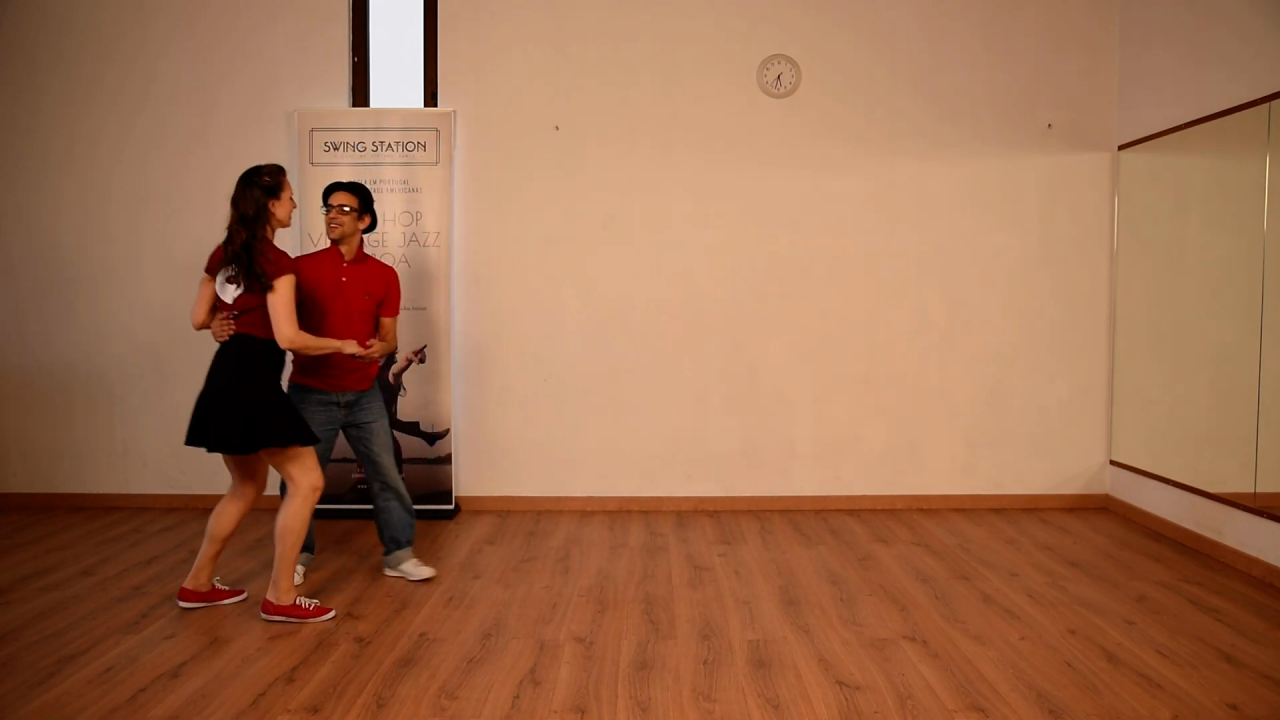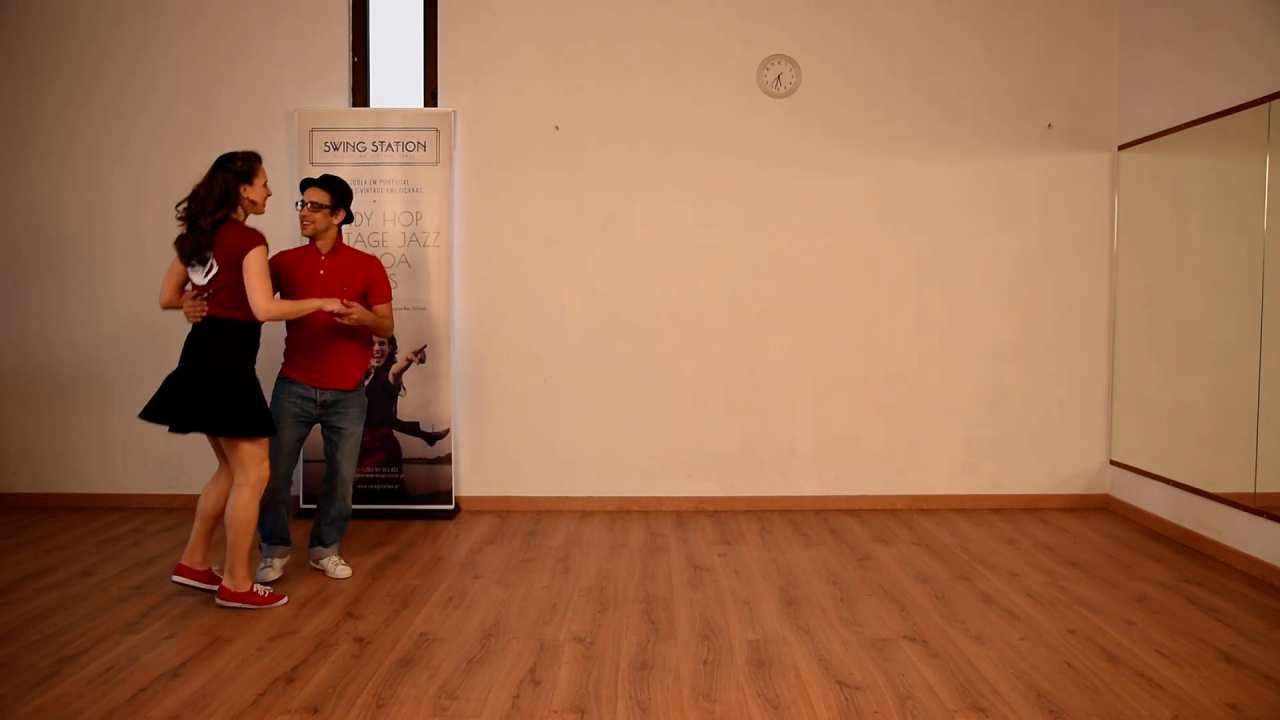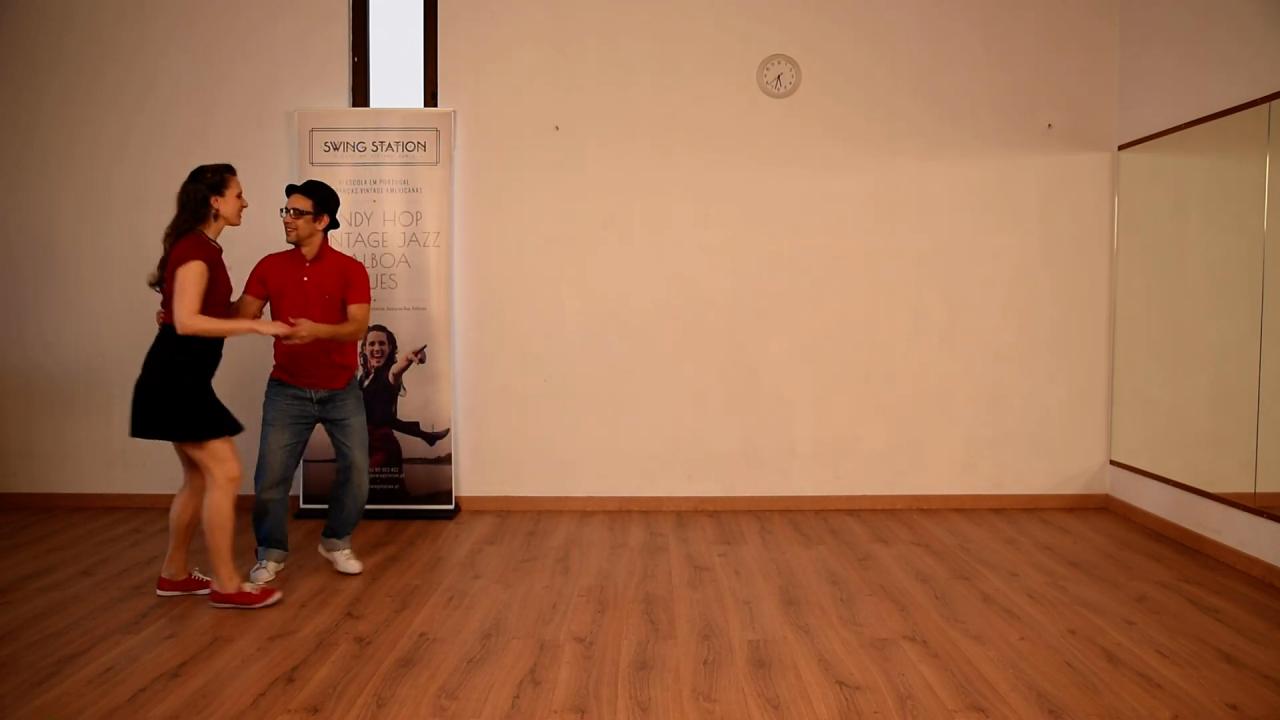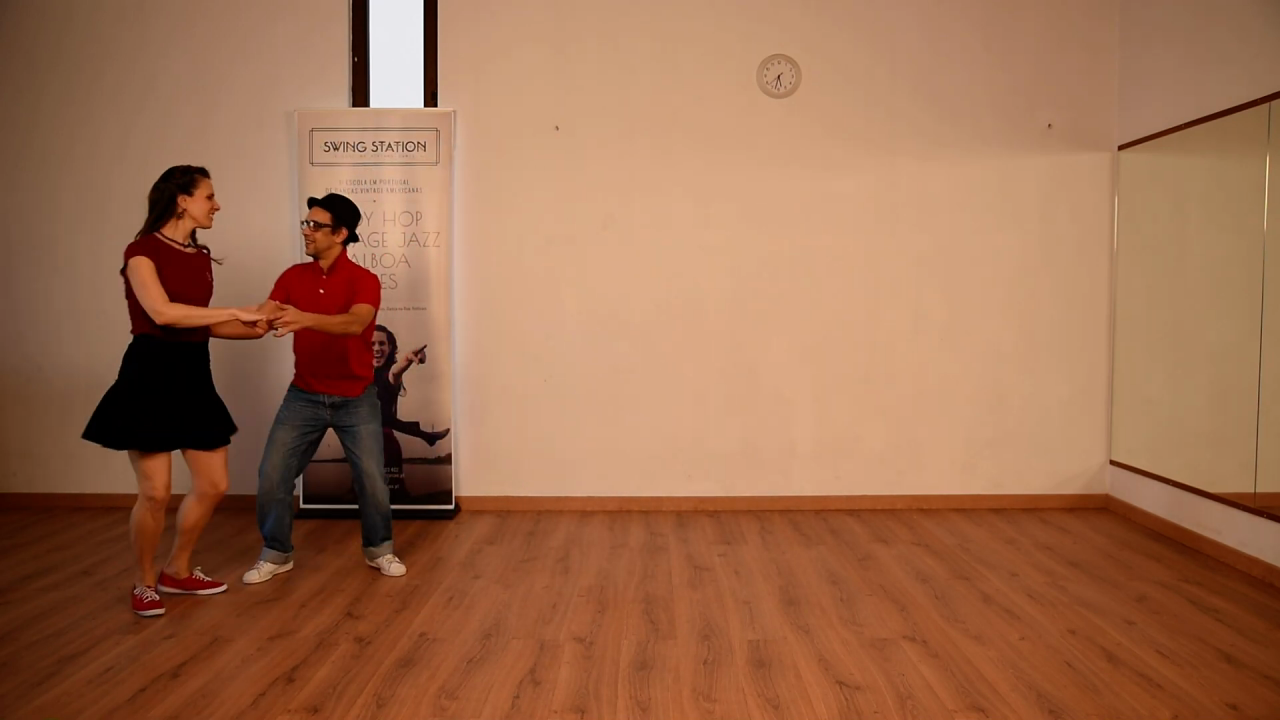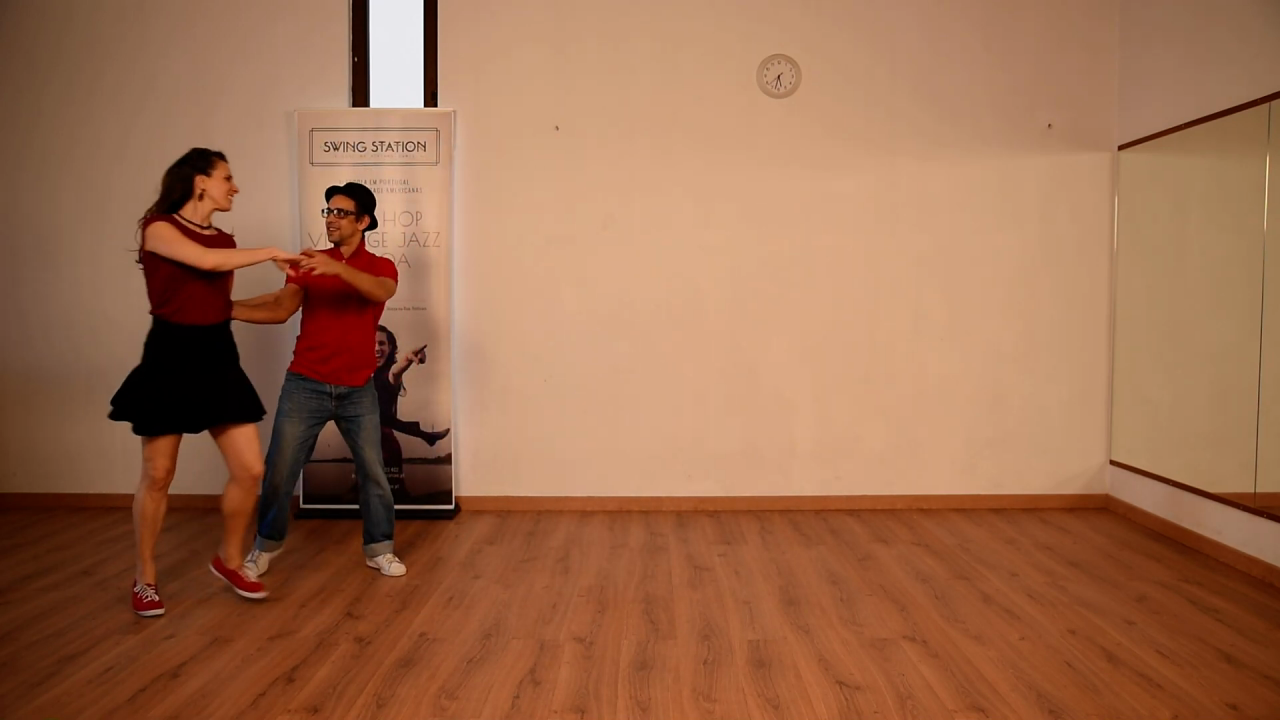
dt=0.3s
person 1, frame 1
left shoulder: (224, 255)
right shoulder: (277, 262)
left elbow: (199, 320)
right elbow: (287, 338)
right wrist: (340, 346)
left hip: (229, 376)
right hip: (253, 381)
left knee: (247, 487)
right knee: (308, 482)
left ankle: (197, 583)
right ankle: (281, 596)
person 1, frame 2
left shoulder: (193, 236)
right shoulder: (249, 240)
left elbow: (168, 298)
right elbow: (265, 309)
right wrist: (319, 303)
left hip: (203, 356)
right hip: (226, 361)
left knee: (233, 468)
right knee: (253, 474)
left ankle: (193, 561)
right ankle: (237, 584)
person 1, frame 3
left shoulder: (202, 249)
right shoulder: (194, 249)
right elbow: (186, 322)
left wrist: (251, 323)
right wrist: (256, 326)
left hip: (186, 374)
right hip: (174, 375)
left knee: (201, 477)
right knee: (225, 472)
left ankle: (174, 573)
right ankle: (227, 580)
person 1, frame 4
left shoulder: (199, 257)
right shoulder: (142, 251)
right elbow: (162, 313)
left wrist: (249, 328)
right wrist: (234, 312)
left hip: (193, 376)
right hip: (150, 377)
left knee: (214, 485)
right knee: (155, 492)
left ankle: (178, 569)
right ankle: (143, 581)
person 1, frame 5
left shoulder: (222, 239)
right shoulder: (160, 228)
right elbow: (206, 260)
right wrist: (272, 253)
left hip: (218, 359)
right hip: (171, 357)
left knee: (249, 465)
right knee: (157, 476)
left ankle: (230, 559)
right ankle: (144, 578)
person 2, frame 1
left shoulder: (384, 275)
right shoulder: (302, 269)
left elbow: (387, 334)
left wrist: (379, 349)
right wrist: (228, 324)
left hip: (363, 395)
right hip: (312, 394)
left knee: (387, 475)
left ankle: (399, 554)
right ankle: (297, 556)
person 2, frame 2
left shoulder: (367, 266)
right shoulder: (284, 263)
left elbow: (386, 324)
left wrist: (363, 318)
right wrist: (203, 308)
left hip: (346, 393)
right hip: (294, 388)
left knee: (341, 478)
right knee: (274, 471)
left ankle: (325, 549)
right ankle: (274, 551)
person 2, frame 3
left shoulder: (351, 270)
right shoulder: (270, 267)
left elbow: (358, 328)
right elbow: (242, 317)
left wrist: (316, 330)
left hip: (340, 391)
right hip: (287, 391)
left knee: (355, 471)
right knee: (272, 476)
left ankle: (336, 540)
right ankle: (272, 553)
person 2, frame 4
left shoulder: (364, 280)
right shoulder: (293, 277)
left elbow: (355, 323)
left wrist: (308, 319)
left hip: (356, 399)
right hip: (304, 396)
left knee: (371, 480)
right knee: (273, 475)
left ankle: (379, 550)
right ankle: (276, 554)
person 2, frame 5
left shoulder: (380, 268)
right shoulder: (306, 263)
left elbow: (380, 294)
right elbow: (279, 307)
left wrist: (337, 266)
left hip: (357, 390)
right hip: (305, 385)
left knee: (372, 473)
right knee: (279, 468)
left ankle: (380, 548)
right ankle: (267, 544)
